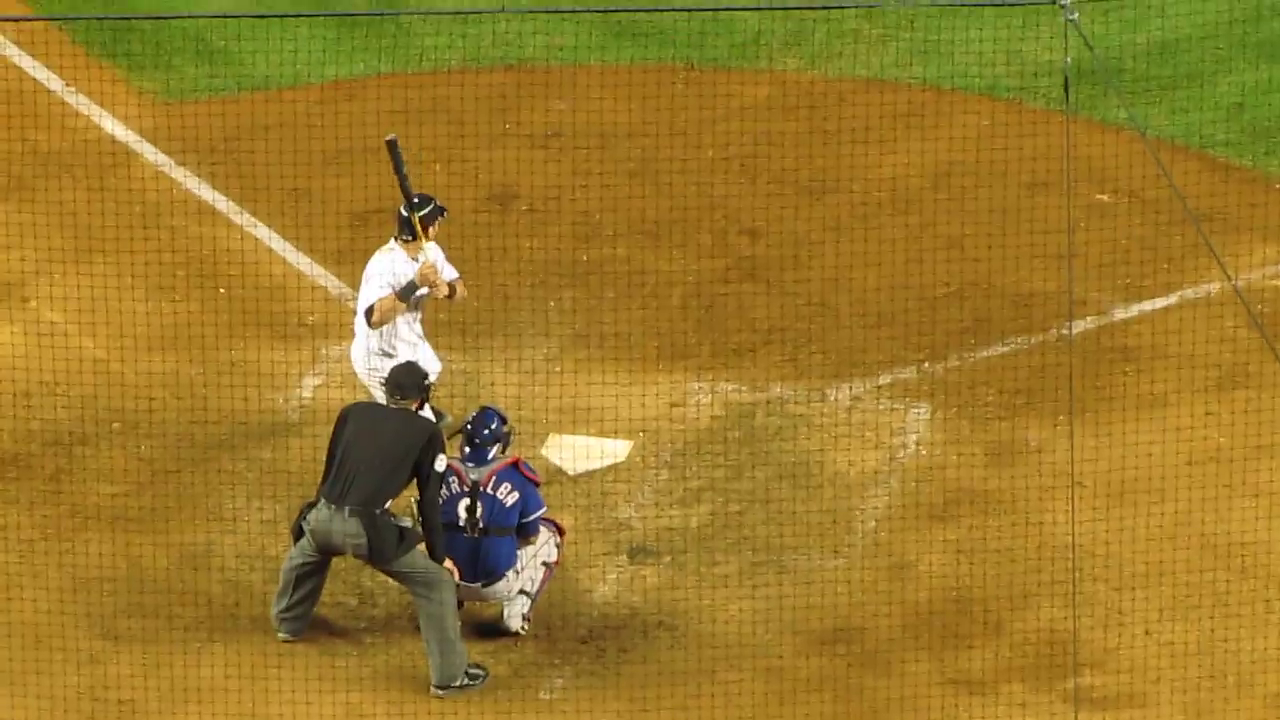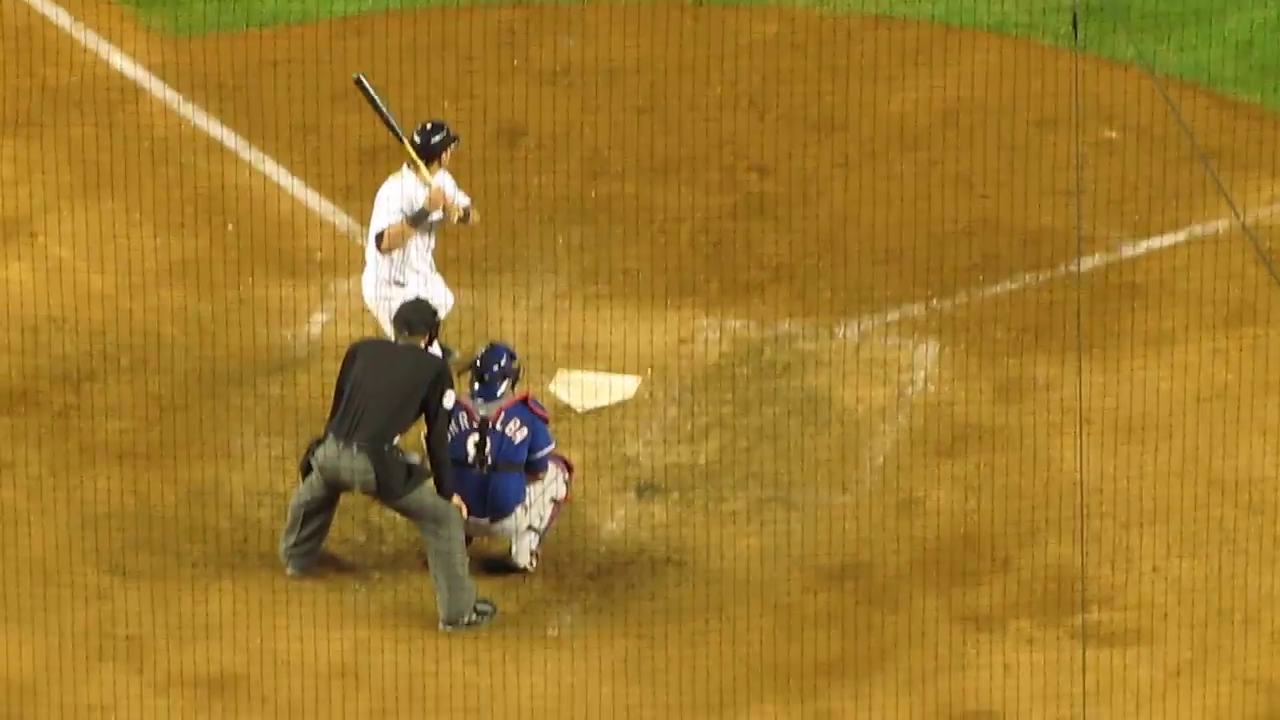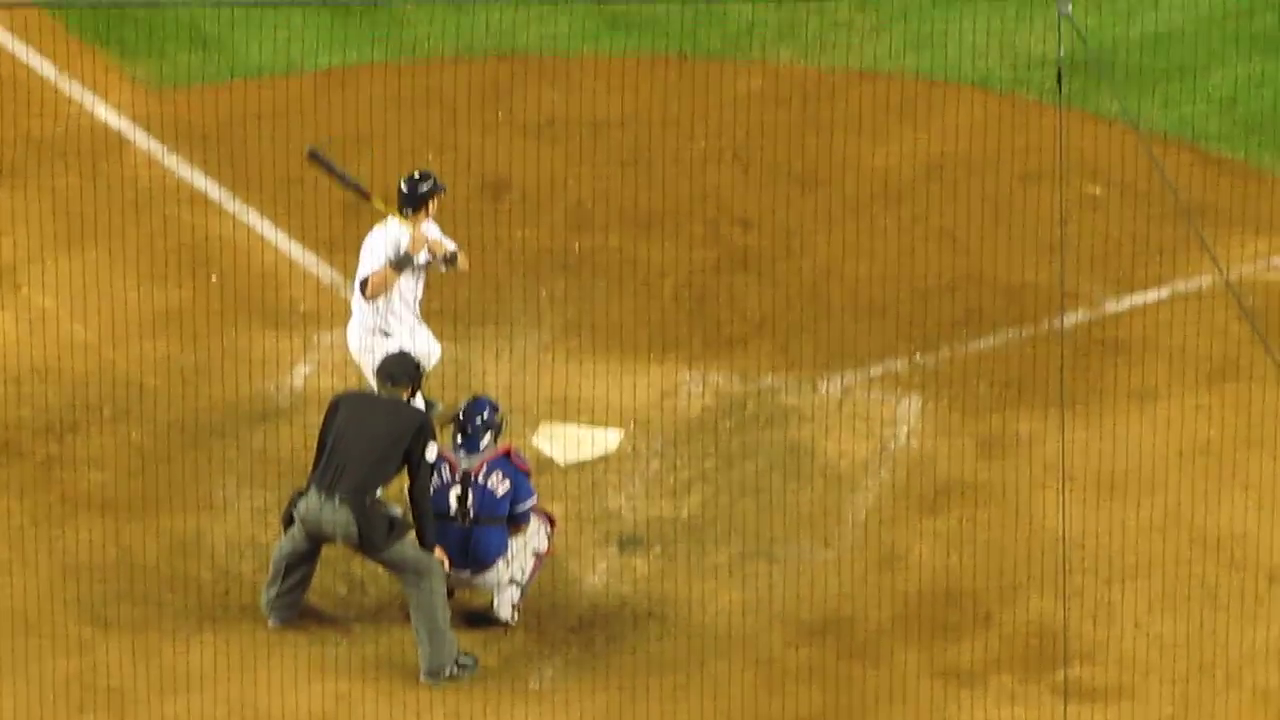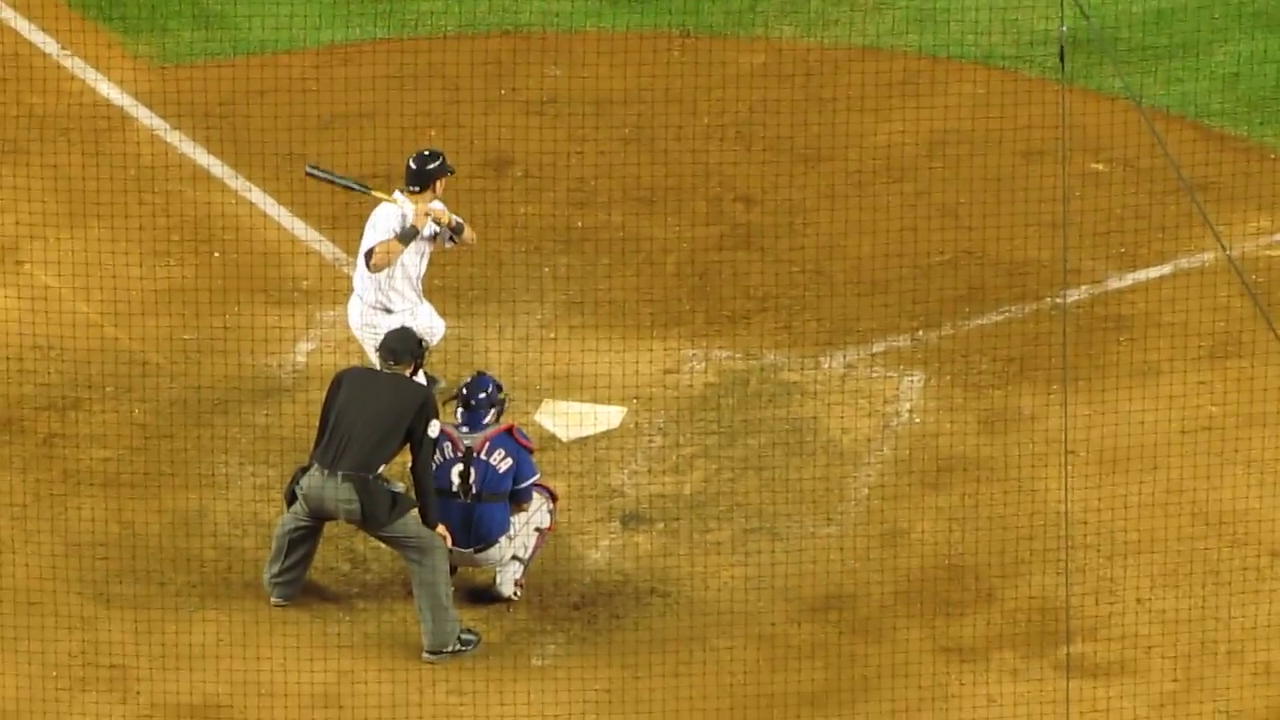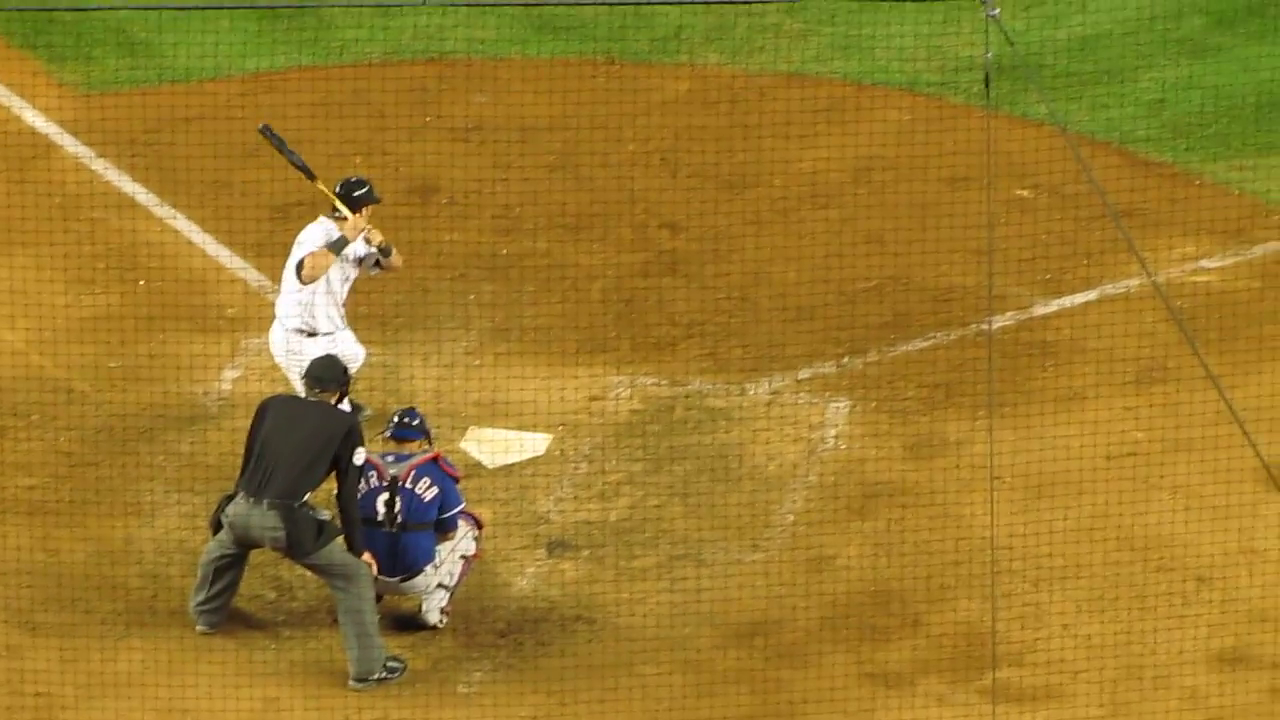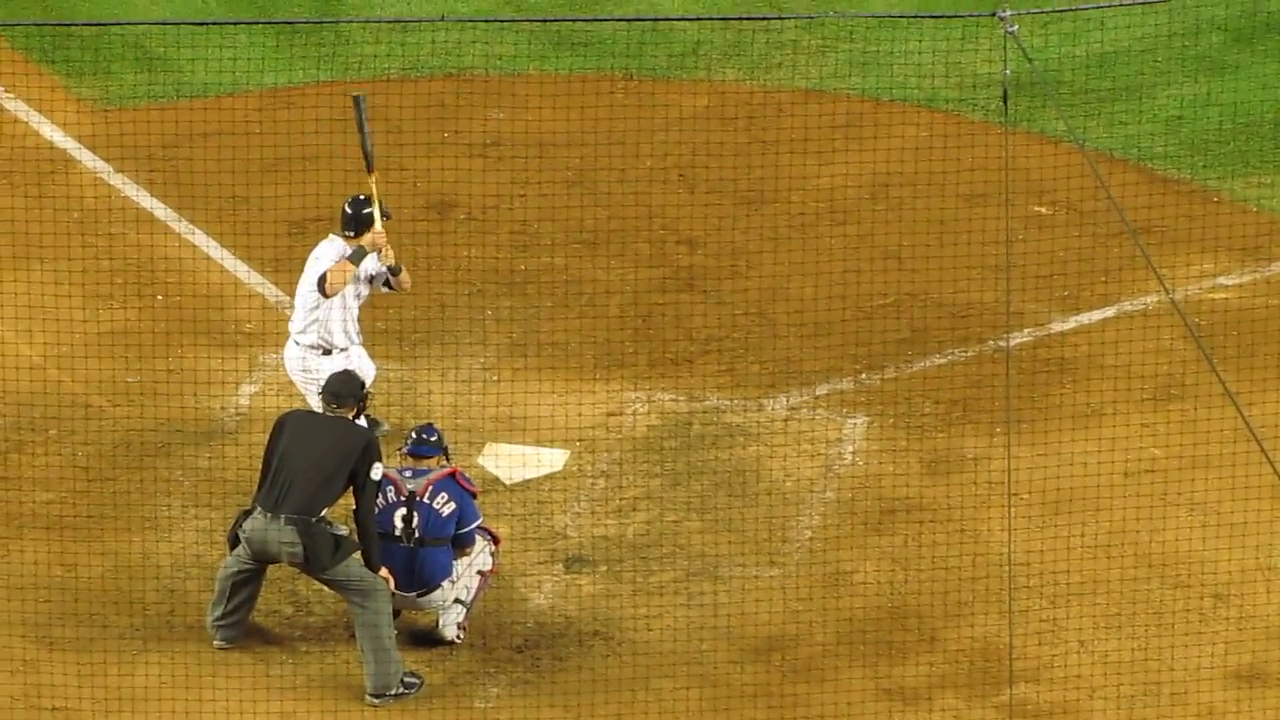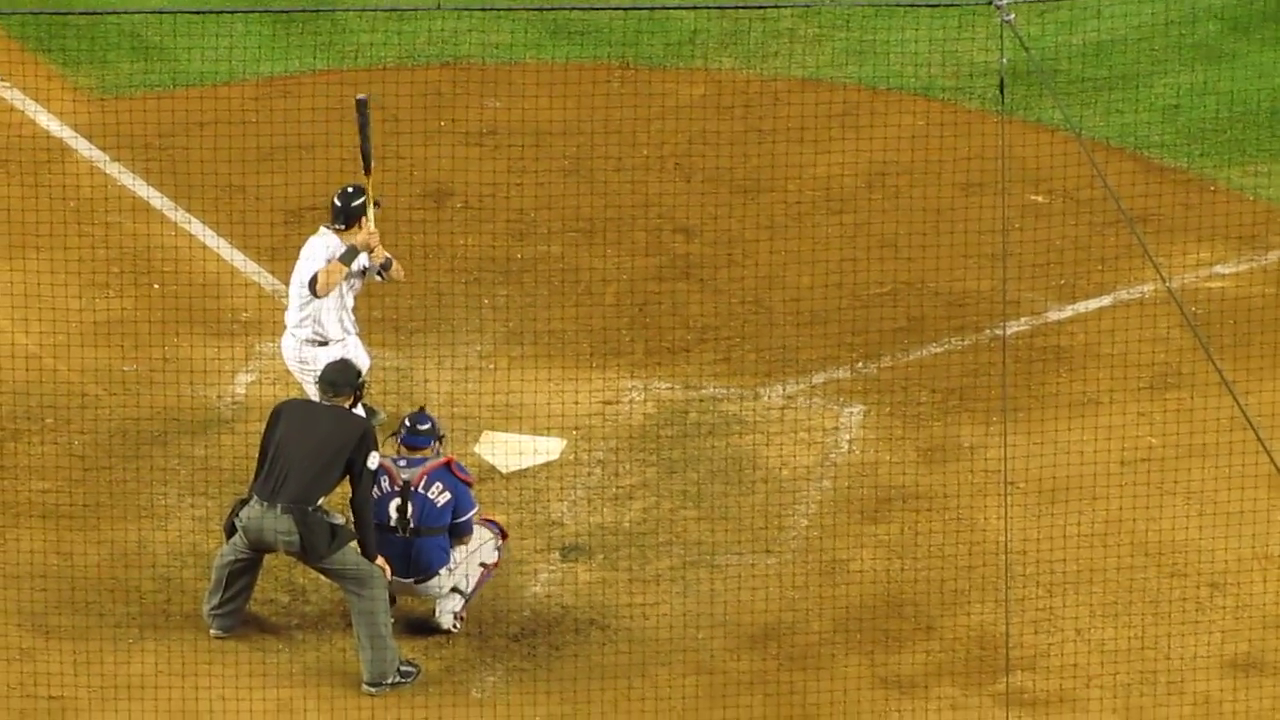
dt=0.3s
person 1, frame 1
left shoulder: (353, 412)
right shoulder: (427, 431)
right elbow: (429, 500)
right wrist: (438, 555)
left hip: (323, 518)
right hip: (367, 528)
left knee: (302, 557)
right knee: (437, 582)
left ankle: (288, 622)
right ankle: (450, 675)
person 1, frame 2
left shoulder: (361, 350)
right shoulder: (435, 368)
right elbow: (437, 437)
right wrist: (447, 492)
left hip: (332, 454)
right hip: (375, 464)
left knee: (311, 491)
right knee: (444, 518)
left ankle: (297, 558)
right ankle: (458, 610)
person 1, frame 3
left shoulder: (344, 401)
right shoulder: (417, 420)
right elbow: (420, 488)
right wrist: (429, 543)
left hip: (314, 506)
right hip: (358, 516)
left knee: (293, 543)
right knee: (427, 570)
left ankle: (279, 609)
right ankle: (439, 663)
person 1, frame 4
left shoulder: (347, 377)
right shoulder: (420, 397)
right elbow: (422, 466)
right wrist: (431, 521)
left hip: (317, 483)
right hip: (360, 493)
left knee: (295, 519)
right knee: (430, 547)
left ankle: (281, 586)
right ankle: (442, 640)
person 1, frame 5
left shoulder: (272, 405)
right shoulder: (345, 424)
right elbow: (348, 493)
right wrist: (357, 548)
left hip: (242, 511)
right hip: (286, 521)
left knee: (221, 546)
right knee: (355, 575)
left ankle: (207, 615)
right ankle: (367, 667)
person 1, frame 6
left shoulder: (289, 420)
right shoulder: (362, 439)
right elbow: (365, 508)
right wrist: (374, 564)
left hip: (259, 527)
right hip: (303, 536)
left knee: (237, 562)
right knee: (373, 591)
left ankle: (223, 629)
right ankle: (384, 683)
person 1, frame 7
left shoulder: (286, 409)
right shoulder: (359, 428)
right elbow: (362, 498)
right wrist: (370, 553)
left hip: (256, 515)
right hip: (300, 525)
left knee: (234, 552)
right knee: (369, 580)
left ankle: (220, 619)
right ankle: (381, 672)
person 2, frame 1
left shoulder: (429, 250)
right shoulder: (385, 263)
left elbow: (460, 289)
right elbow: (374, 318)
left wrist: (447, 289)
right wrist: (415, 284)
left hip: (409, 342)
right hip: (379, 357)
left knee: (430, 370)
person 2, frame 2
left shoulder: (441, 179)
right shoulder: (397, 189)
left elbow: (473, 216)
right elbow: (384, 244)
left wrist: (459, 212)
right wrist: (426, 210)
left hip: (421, 274)
right hip: (390, 288)
left knee: (442, 304)
person 2, frame 3
left shoulder: (427, 229)
right shoulder: (384, 237)
left elbow: (463, 264)
right elbow: (369, 291)
left wrist: (445, 252)
right wrist: (408, 256)
left hip: (407, 327)
right hip: (375, 338)
left knee: (429, 354)
person 2, frame 4
left shoulder: (432, 208)
right shoulder: (390, 213)
left elbow: (469, 238)
right elbow: (374, 262)
left wrist: (451, 222)
right wrist: (413, 228)
left hip: (408, 303)
right hip: (376, 315)
left knee: (433, 330)
person 2, frame 5
left shoulder: (356, 236)
right shoulder: (318, 233)
left elbow: (394, 263)
right elbow: (305, 274)
left wrist: (381, 244)
right wrist: (344, 239)
left hip: (330, 330)
right hip: (298, 341)
left knee: (353, 357)
person 2, frame 6
left shoulder: (366, 252)
right shoulder: (330, 251)
left elbow: (403, 285)
right elbow: (328, 288)
left wrist: (392, 264)
right wrist: (363, 251)
left hip: (343, 346)
right hip: (313, 358)
left knee: (364, 373)
person 2, frame 7
left shoulder: (359, 242)
right shoulder: (320, 246)
left elbow: (397, 275)
right elbow: (319, 288)
left wrist: (383, 259)
right wrist: (355, 250)
left hip: (340, 335)
right hip: (310, 349)
left knee: (359, 365)
left ankle: (352, 404)
person 3, frame 1
left shoulder: (443, 471)
right shoulder: (517, 474)
right elbow: (530, 537)
right hip: (498, 583)
right knee: (548, 533)
right ankle: (515, 615)
person 3, frame 2
left shoulder: (453, 409)
right shoulder: (527, 412)
right elbow: (539, 474)
right hip: (507, 517)
right knee: (558, 469)
right ankle: (524, 553)
person 3, frame 3
left shoulder: (435, 461)
right shoulder: (509, 465)
right elbow: (520, 526)
right hip: (489, 571)
right knee: (540, 523)
right ankle: (506, 606)
person 3, frame 4
left shoulder: (437, 438)
right shoulder: (512, 442)
right elbow: (523, 504)
right hip: (491, 548)
right knee: (542, 499)
right ankle: (508, 581)
person 3, frame 5
left shoulder: (362, 467)
right shoulder: (437, 470)
right elbow: (449, 533)
right hip: (417, 577)
right knee: (467, 525)
right ankle: (434, 608)
person 3, frame 6
left shoulder: (379, 482)
right shoulder: (455, 485)
right elbow: (466, 548)
right hip: (434, 592)
right knee: (484, 541)
right ankle: (451, 623)
person 3, frame 7
left shoulder: (375, 471)
right shoulder: (449, 474)
right elbow: (463, 538)
right hip: (432, 577)
right knee: (492, 533)
right ankle: (449, 611)
